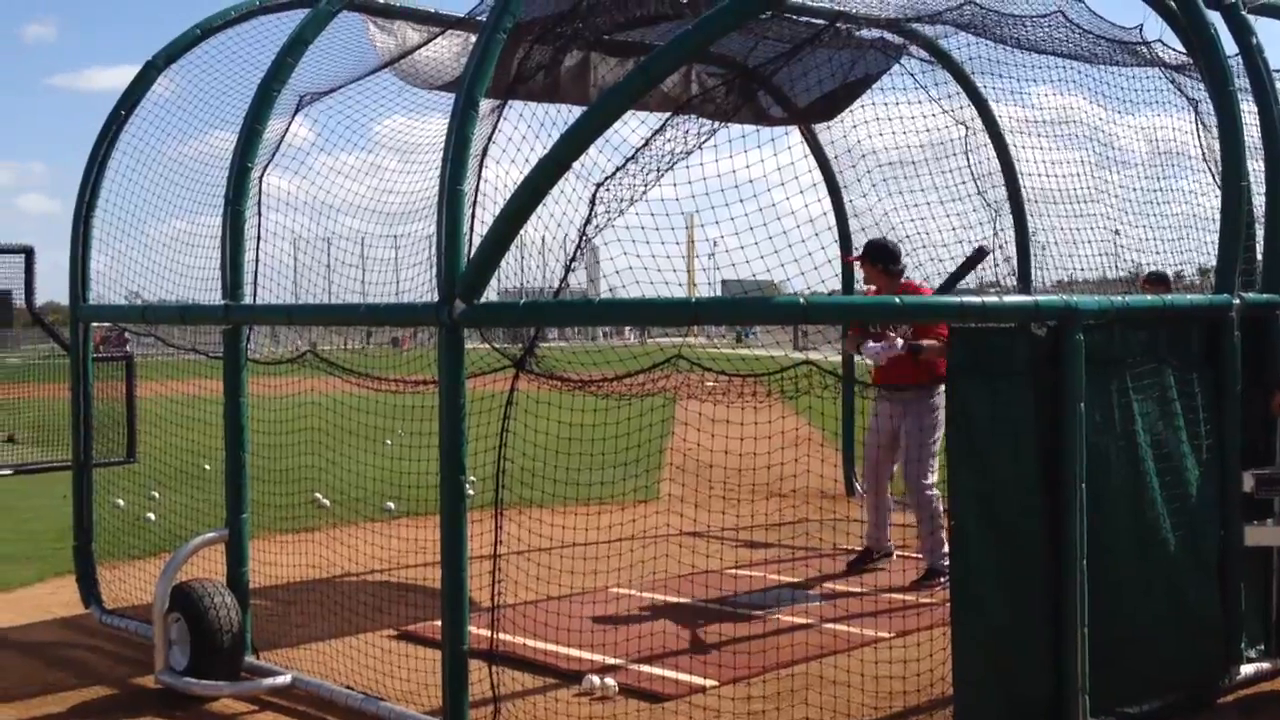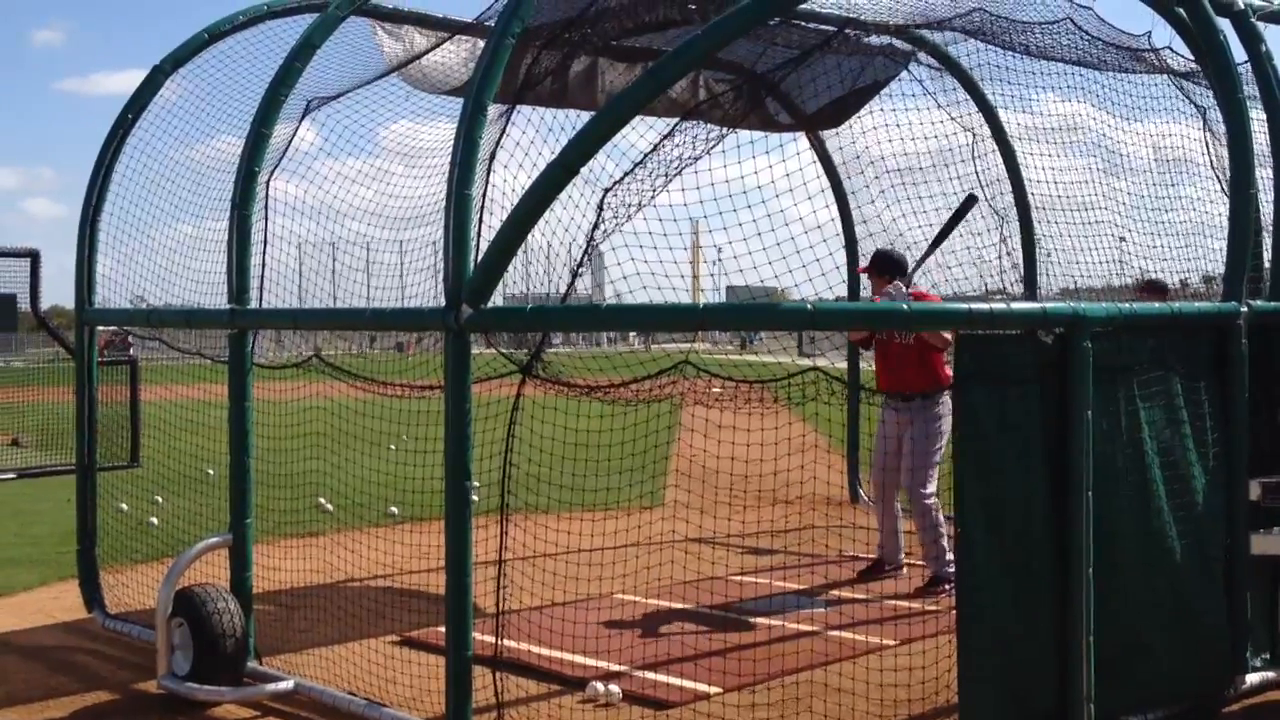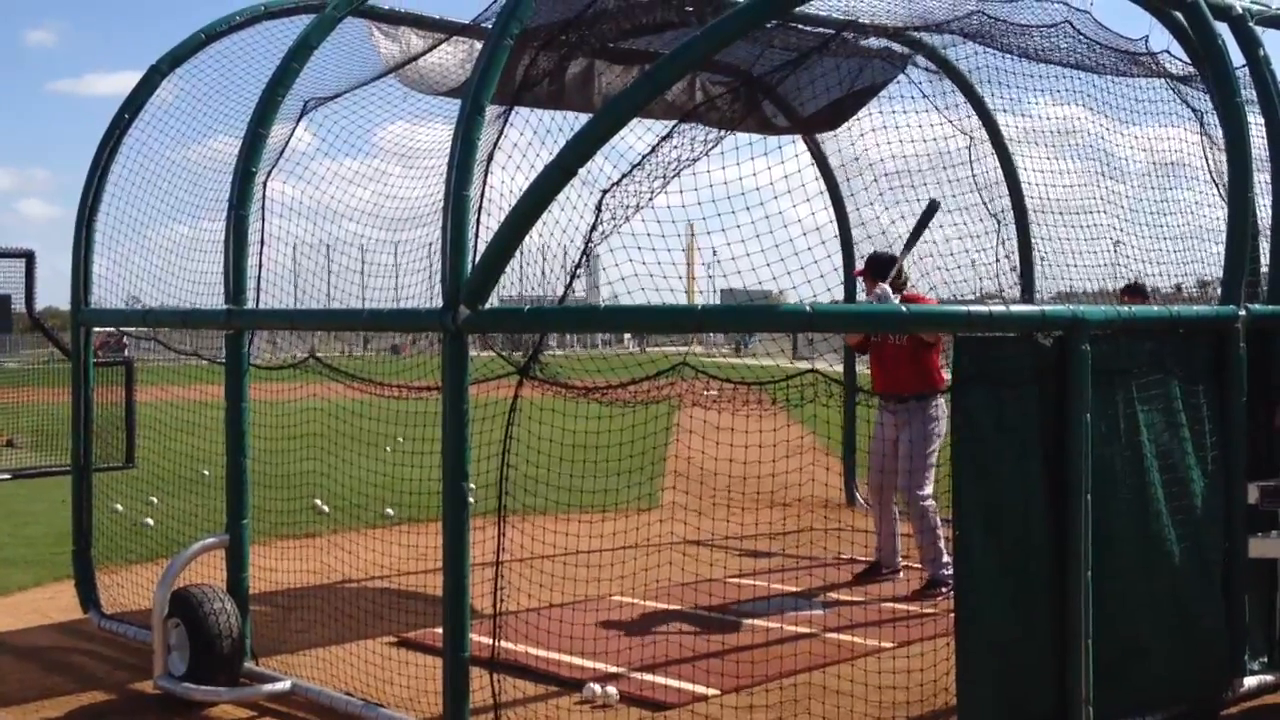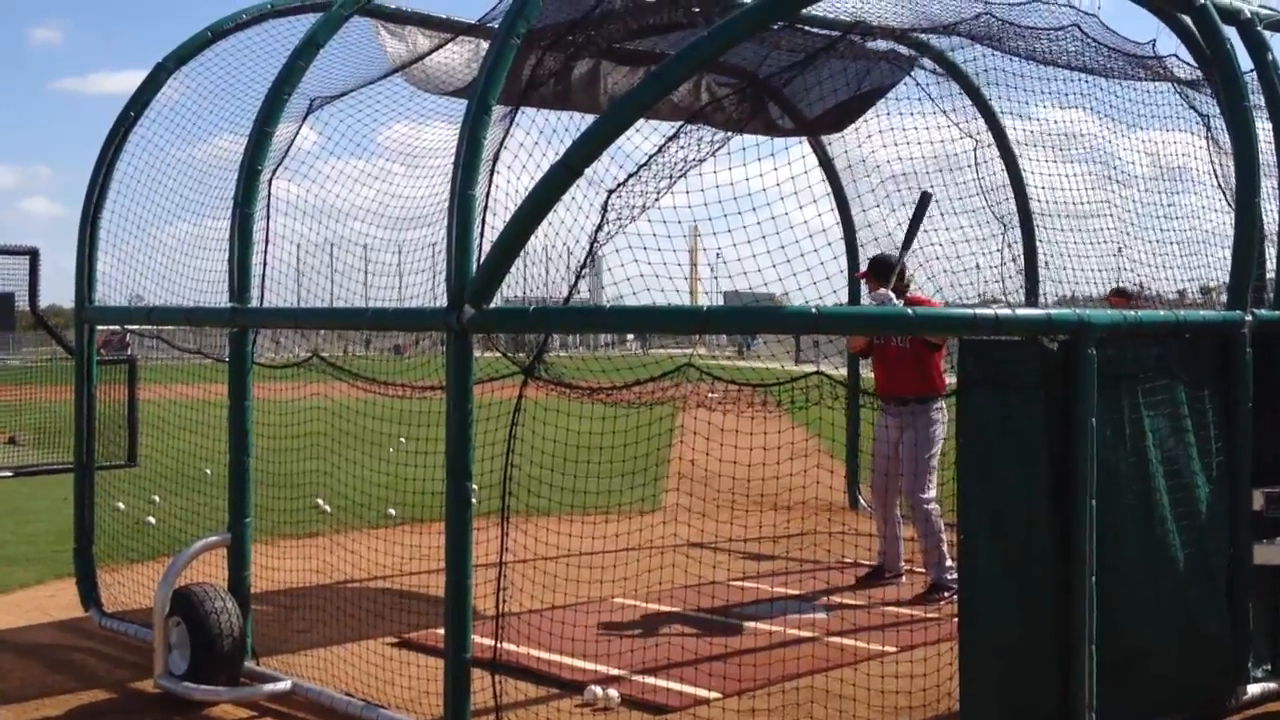
dt=0.3s
person 1, frame 1
left shoulder: (922, 298)
left elbow: (942, 347)
right elbow: (851, 340)
left wrist: (908, 346)
right wrist: (866, 346)
left hip: (923, 399)
right hip: (885, 398)
left knee: (919, 483)
right knee: (874, 476)
left ankle: (940, 564)
right ankle: (878, 546)
person 1, frame 2
left shoulder: (928, 303)
right shoulder: (878, 306)
left elbow: (944, 340)
right elbow: (855, 333)
left hip: (928, 408)
right hip: (892, 406)
left knee: (919, 490)
right knee: (883, 485)
left ankle: (945, 571)
right ankle: (890, 557)
person 1, frame 3
left shoulder: (922, 305)
left elbow: (934, 332)
right elbow: (852, 340)
left wrist: (895, 306)
left hip: (922, 409)
right hip: (887, 408)
left knee: (916, 491)
right knee: (880, 488)
left ankle: (942, 573)
right ankle: (887, 560)
person 1, frame 4
left shoulder: (925, 307)
left elbow: (941, 333)
right elbow: (855, 346)
left wrist: (898, 310)
left hip: (924, 412)
right hip: (888, 411)
left knee: (919, 495)
right knee: (882, 492)
left ankle: (946, 577)
right ankle: (890, 564)
